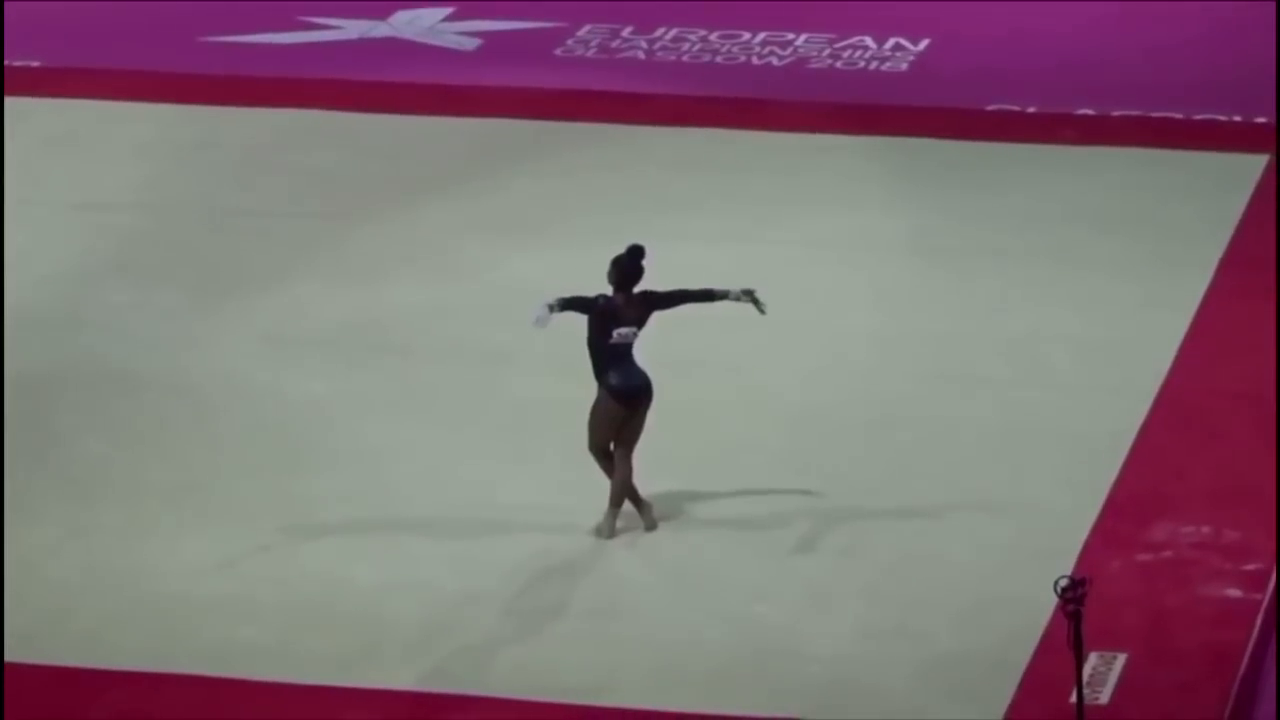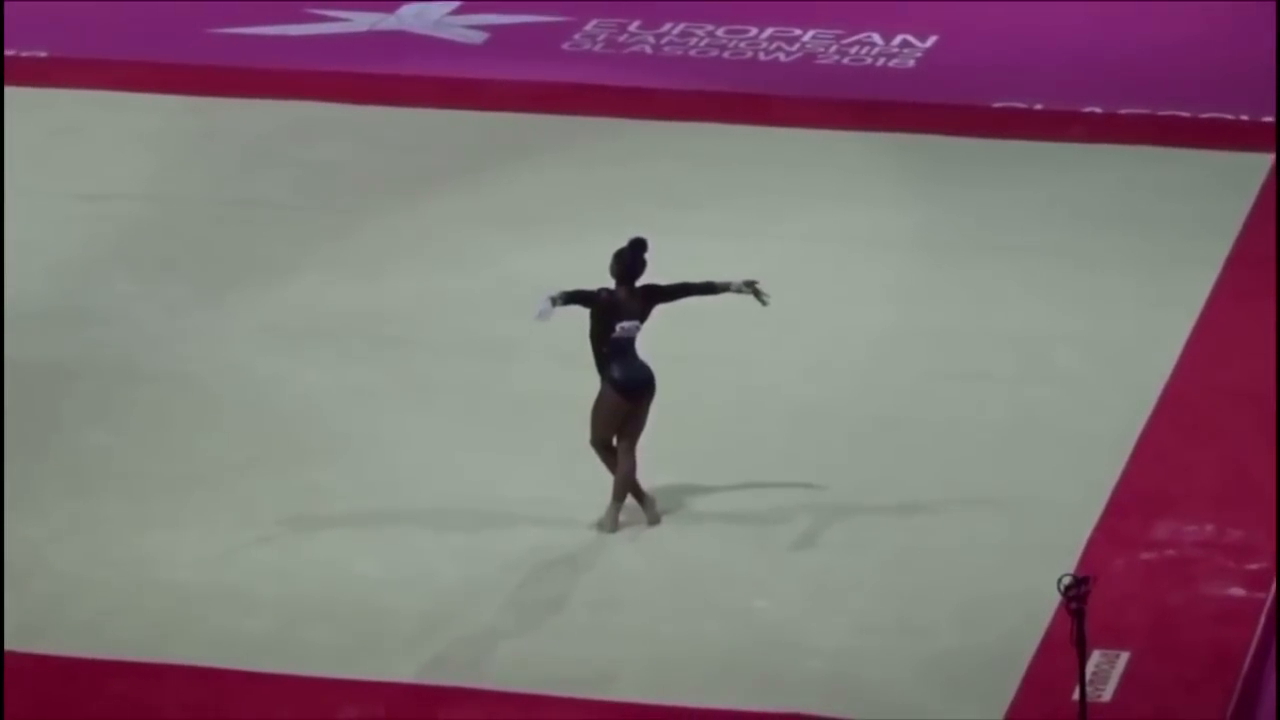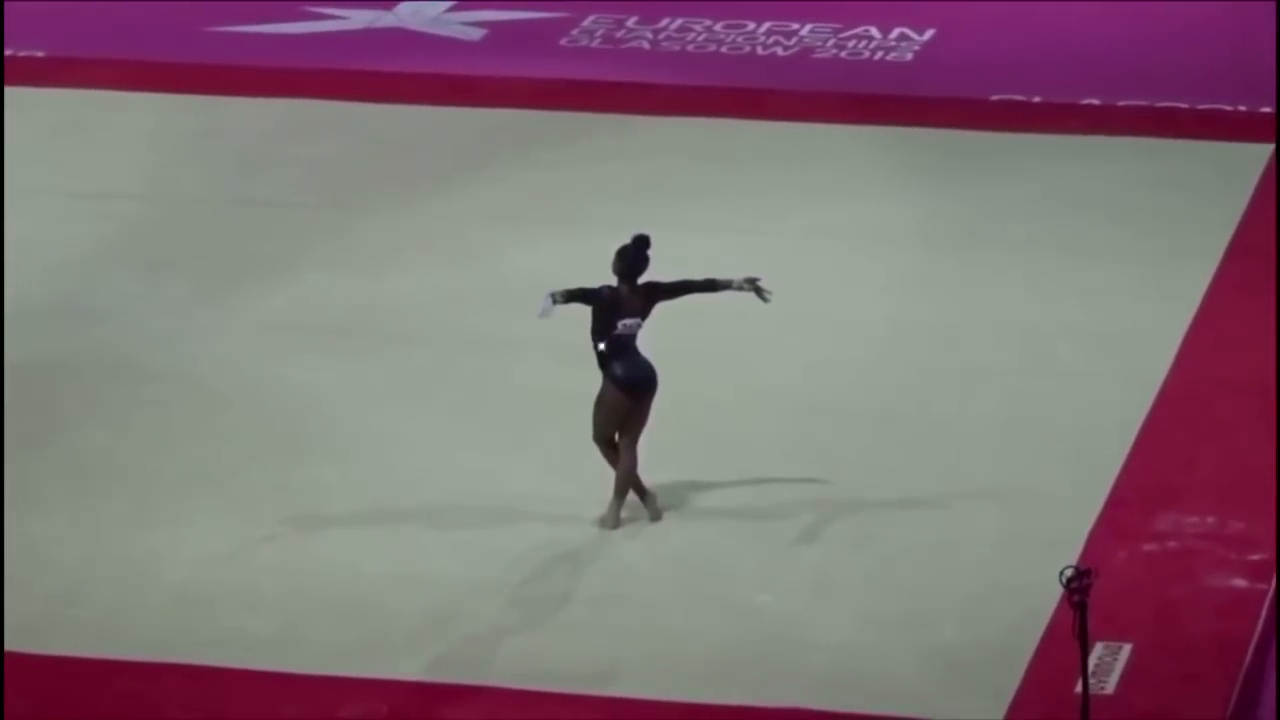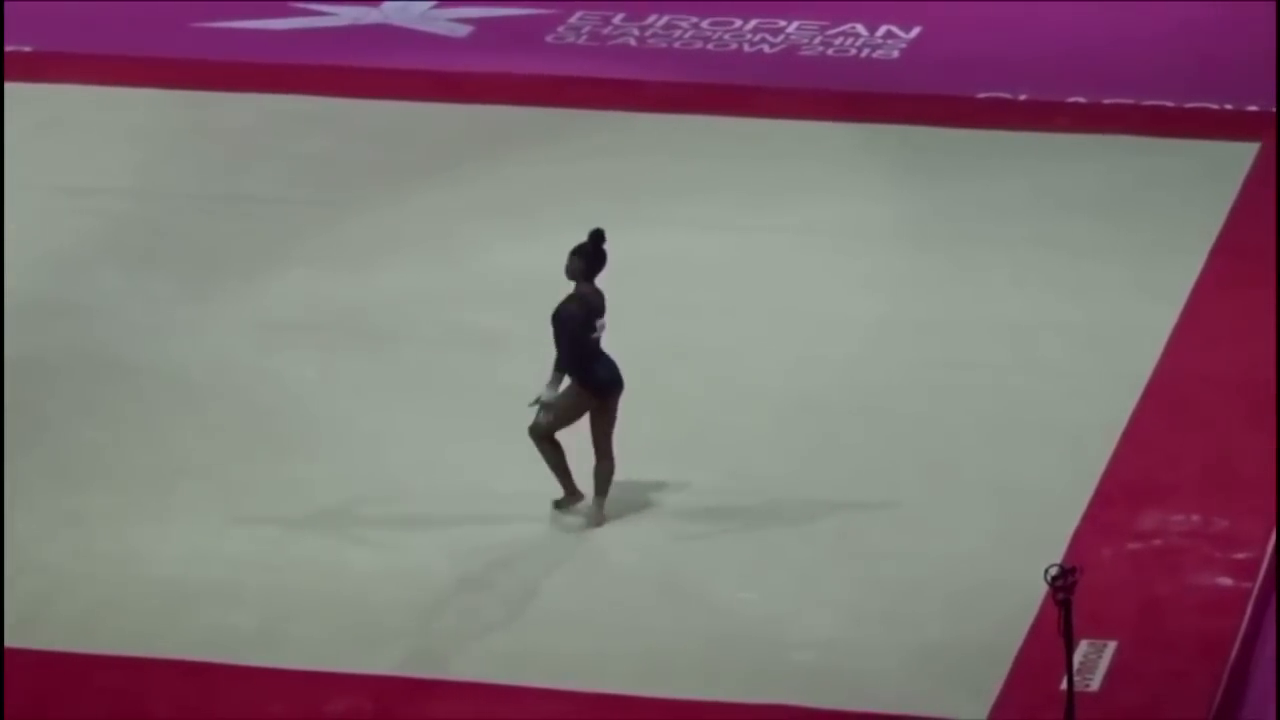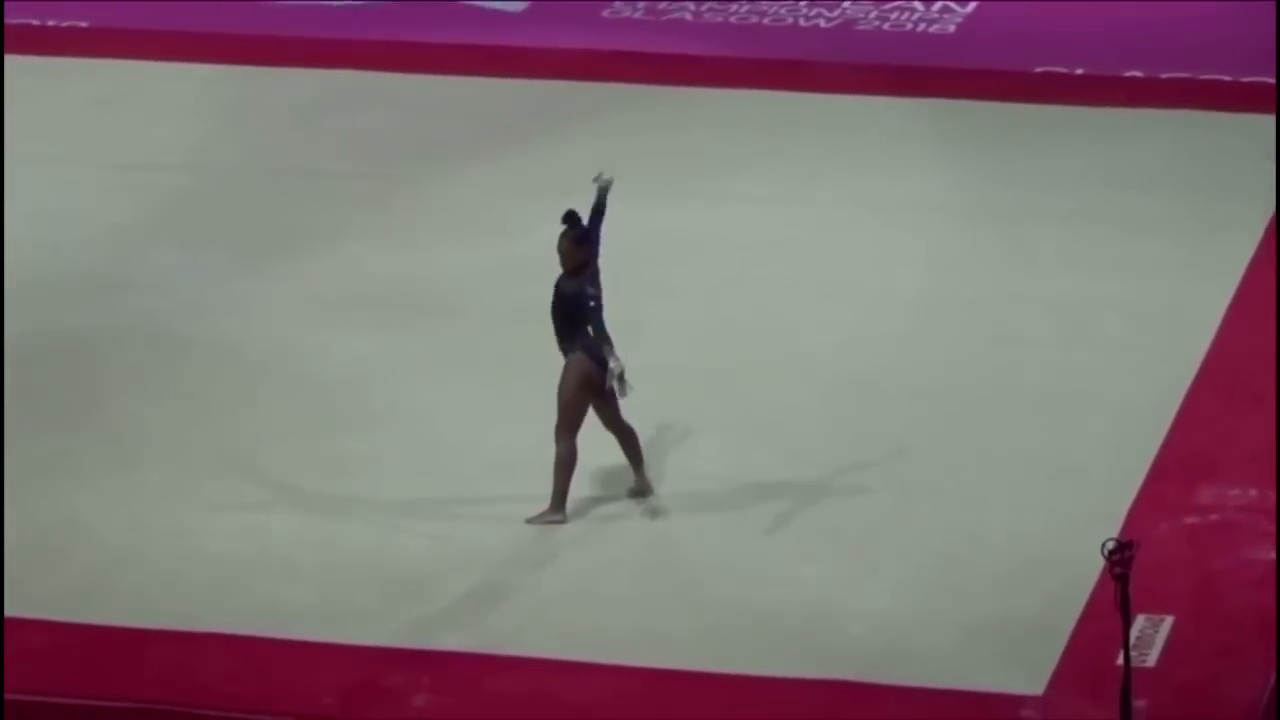
dt=1s
person 1, frame 1
left shoulder: (602, 306)
right shoulder: (645, 303)
left elbow: (574, 302)
right elbow: (689, 295)
left wrist: (552, 306)
right wrist: (733, 294)
left hip: (615, 389)
right hip: (640, 387)
left knee: (599, 448)
right knee: (622, 453)
left ankle: (638, 504)
right ankle: (611, 517)
person 1, frame 2
left shoulder: (604, 300)
right shoulder: (647, 296)
left elbow: (577, 296)
right elbow: (692, 288)
left wrist: (554, 300)
right wrist: (735, 286)
left hip: (619, 382)
right hip: (643, 379)
left knee: (601, 442)
right knee: (625, 447)
left ankle: (641, 498)
right ankle: (614, 511)
person 1, frame 3
left shoulder: (607, 297)
right shoulder: (649, 293)
left elbow: (580, 294)
right elbow: (693, 286)
left wrist: (556, 297)
right wrist: (737, 283)
left hip: (620, 378)
right hip: (644, 375)
left knee: (603, 438)
right knee: (627, 444)
left ankle: (643, 495)
right ankle: (616, 508)
person 1, frame 4
left shoulder: (574, 304)
right shoulder: (597, 296)
left elbow: (568, 349)
left wrist: (551, 389)
left hip: (588, 381)
right hip: (611, 376)
left knee: (539, 429)
right knee: (603, 445)
left ankle: (571, 493)
right ankle: (597, 506)
person 1, frame 5
left shoulder: (584, 285)
right shoulder: (583, 269)
left elbow: (597, 324)
right elbow: (593, 225)
left wrist: (614, 361)
right wrist: (602, 193)
left hip: (584, 359)
right hip: (588, 358)
left knee: (565, 435)
right knee: (615, 422)
left ankle: (557, 508)
right ankle: (642, 481)
